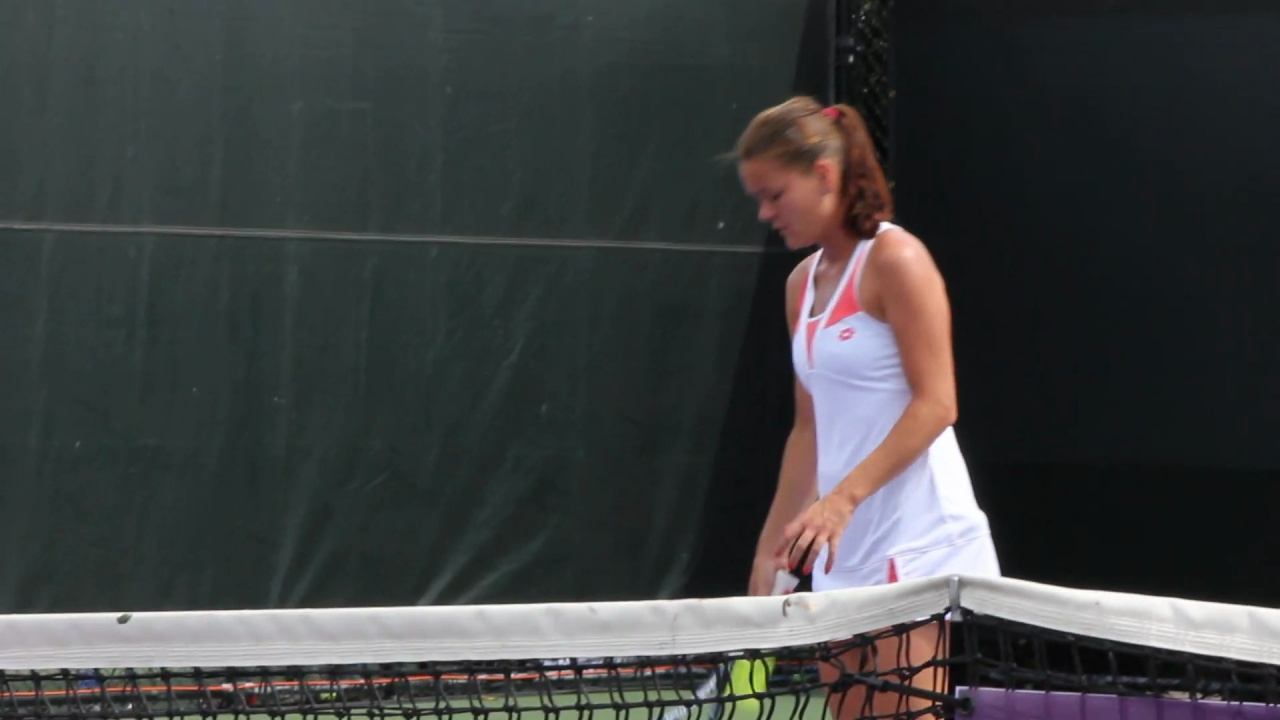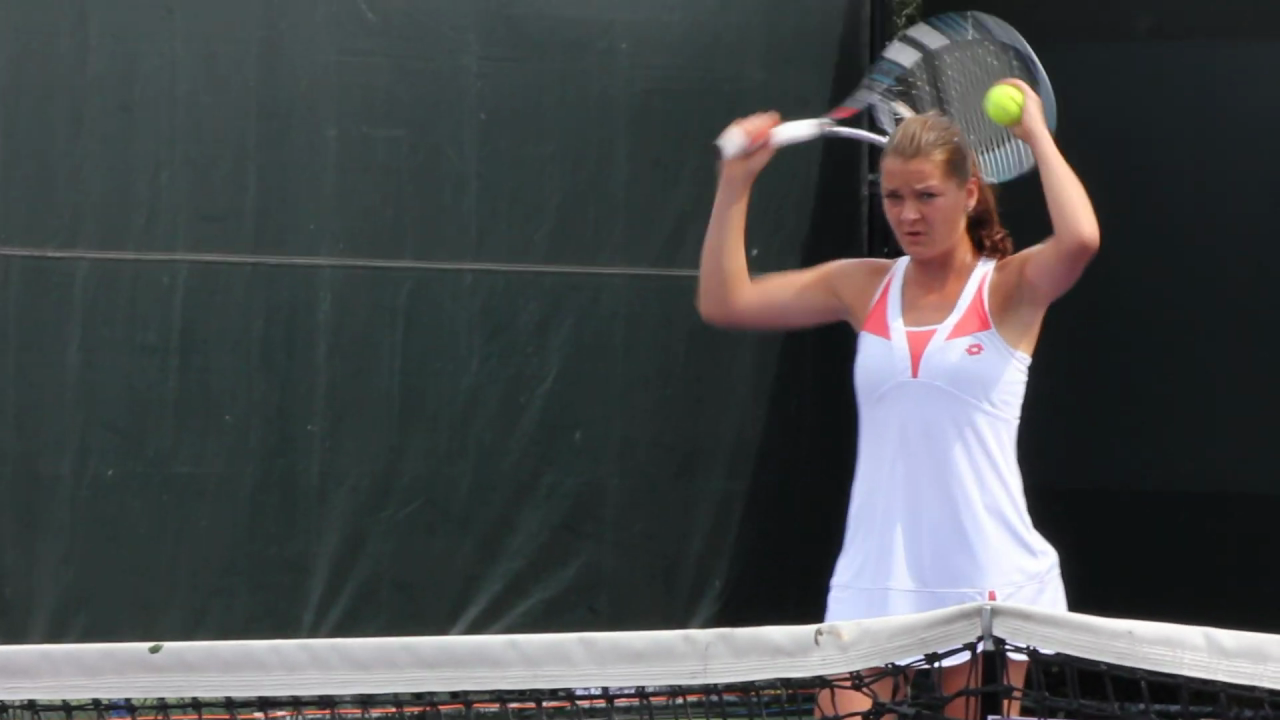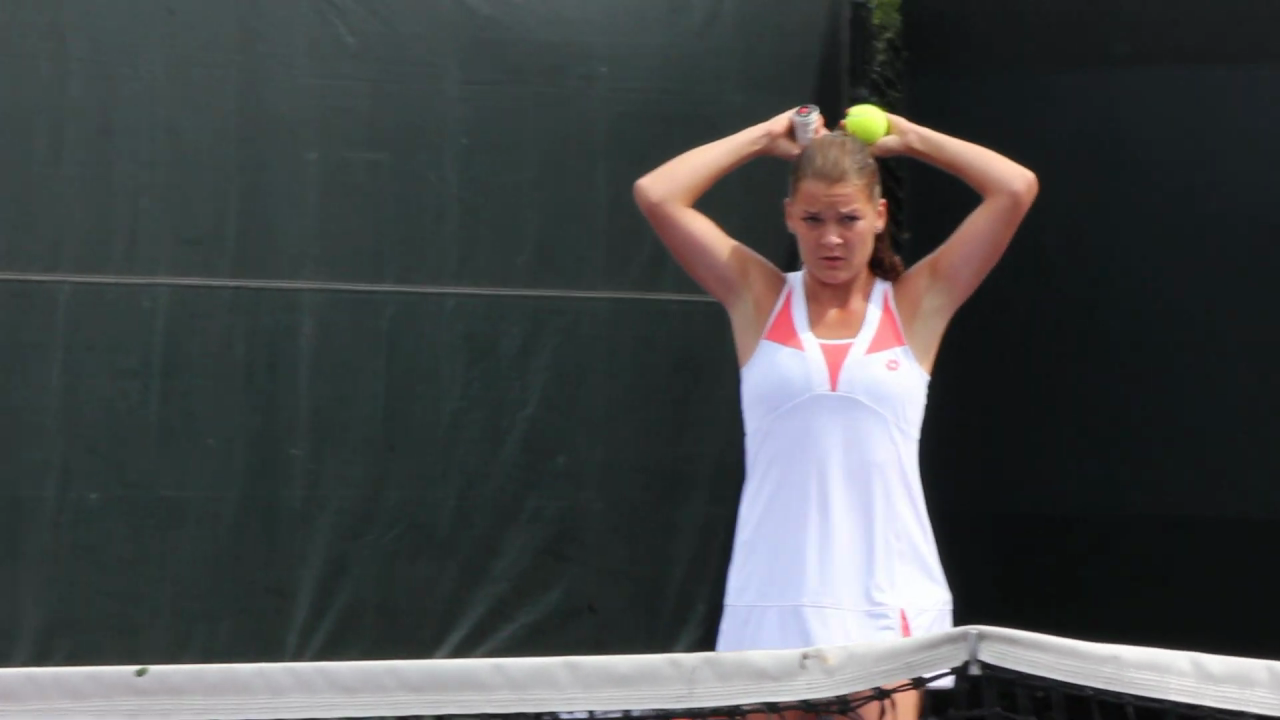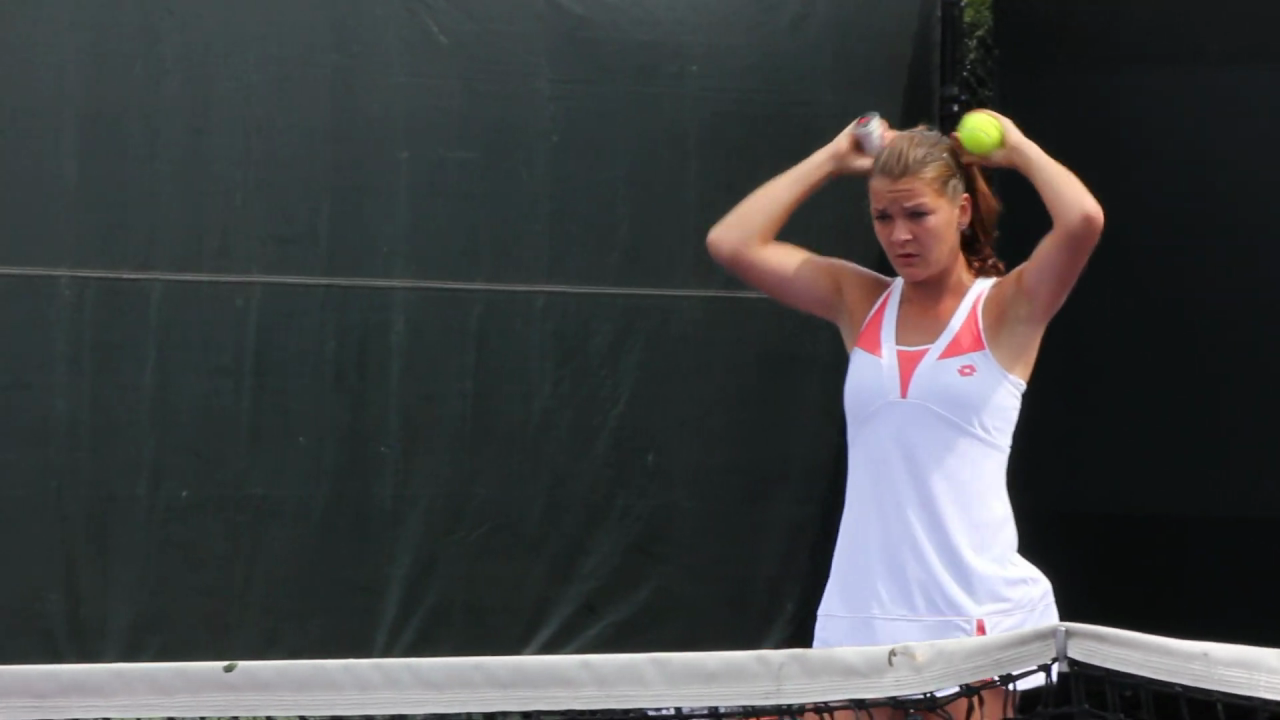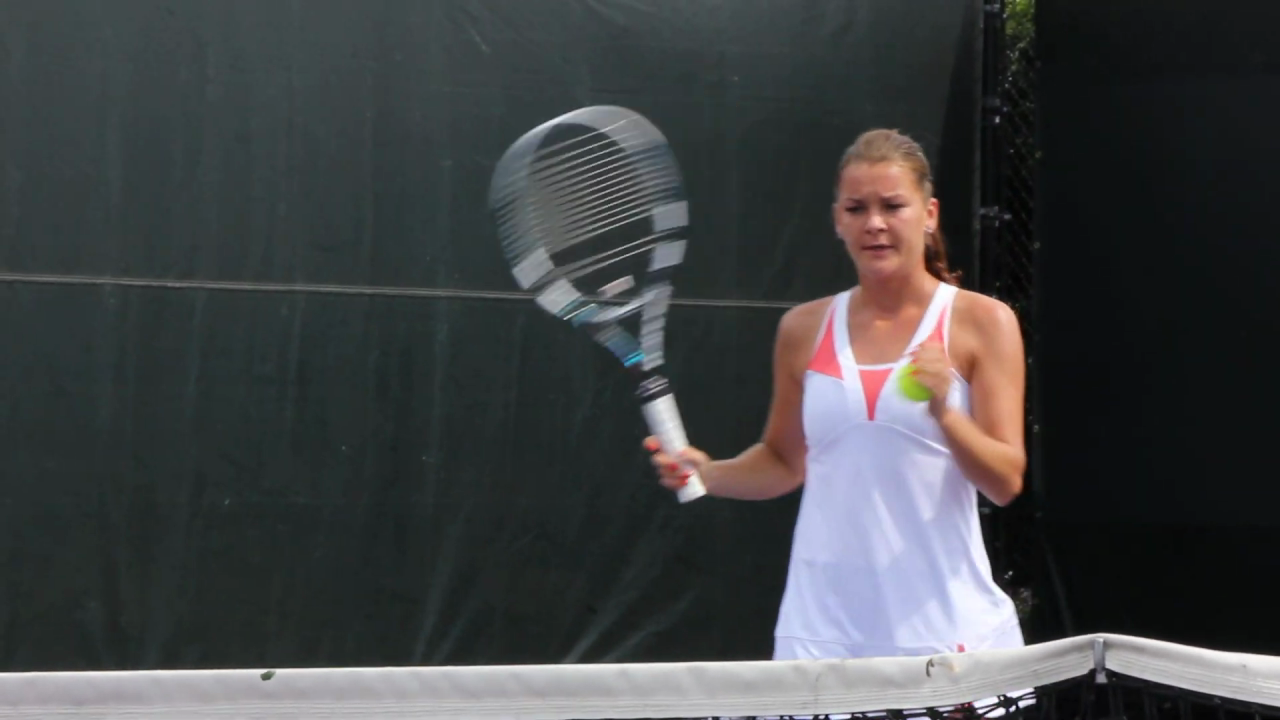
dt=0.7s
person 1, frame 1
left shoulder: (896, 259)
right shoulder: (802, 282)
left elbow: (935, 404)
left wrist: (842, 498)
right wrist: (770, 547)
left hip: (917, 541)
right hip: (844, 547)
person 1, frame 2
left shoulder: (1014, 284)
right shoulder: (865, 285)
left elbow: (1081, 239)
right elbow: (720, 303)
left wrist: (1036, 132)
right wrist: (738, 178)
left hip: (985, 579)
right hip: (873, 579)
person 1, frame 3
left shoulder: (915, 305)
right shoulder: (757, 298)
left elbow: (1017, 188)
right elbow: (656, 195)
left wrist: (908, 137)
right wrist: (765, 137)
left hip: (885, 605)
right hip: (773, 603)
person 1, frame 4
left shoulder: (1009, 309)
right shoulder: (860, 302)
left elbow: (1082, 220)
right elbow: (730, 244)
left wrist: (1019, 149)
right wrist: (833, 158)
left hip: (972, 613)
right hip: (860, 610)
person 1, frame 5
left shoulder: (983, 324)
right shoulder: (804, 329)
left elbow: (1007, 479)
left wrist: (944, 412)
right wrist: (703, 471)
left hip: (944, 627)
right hip: (821, 627)
